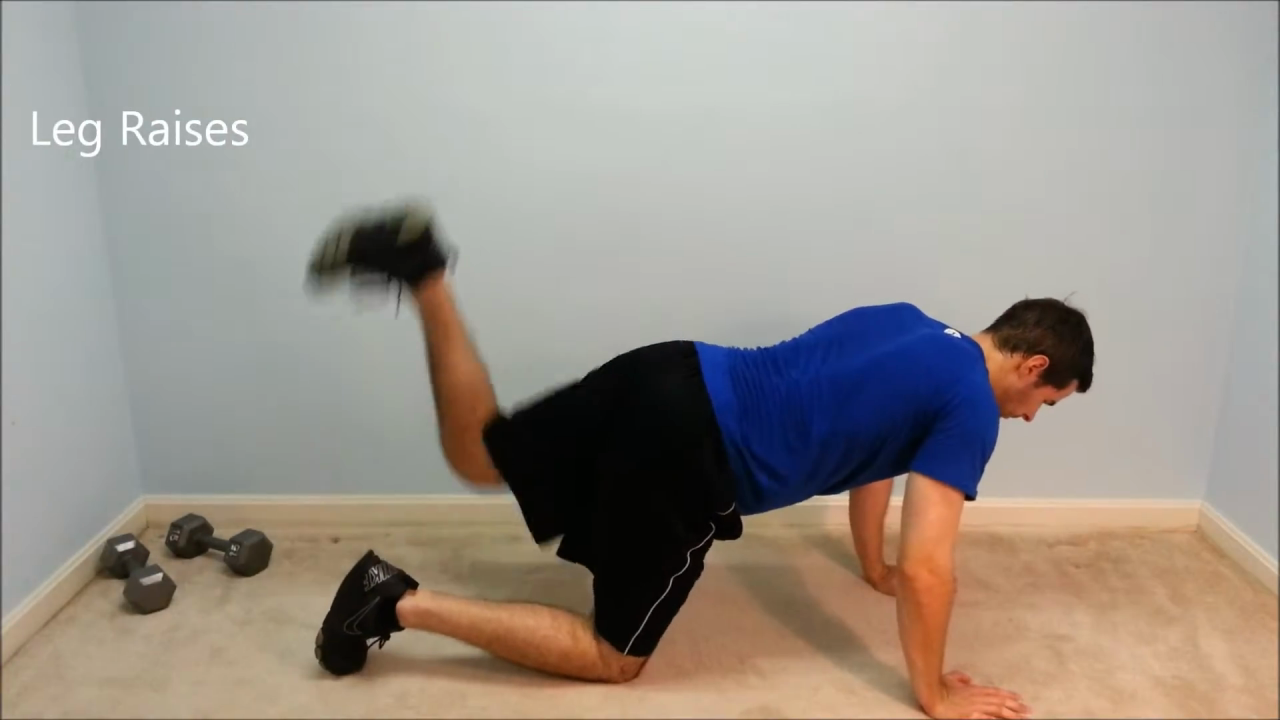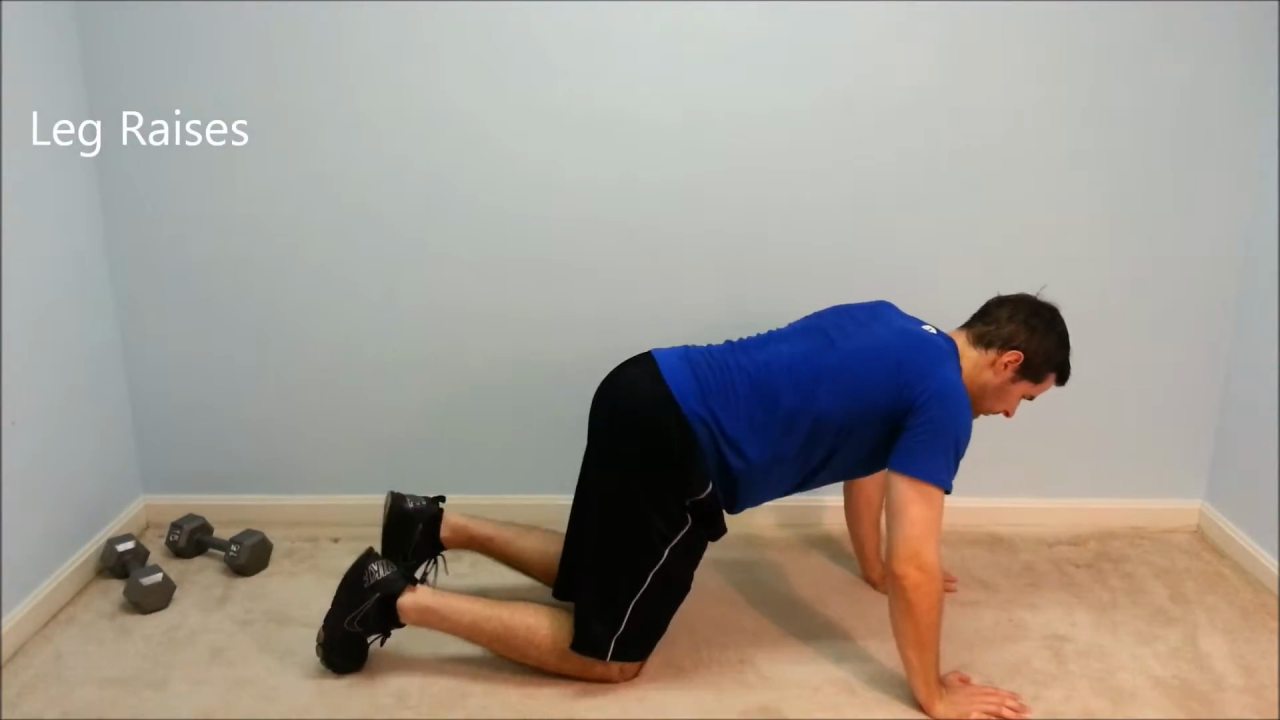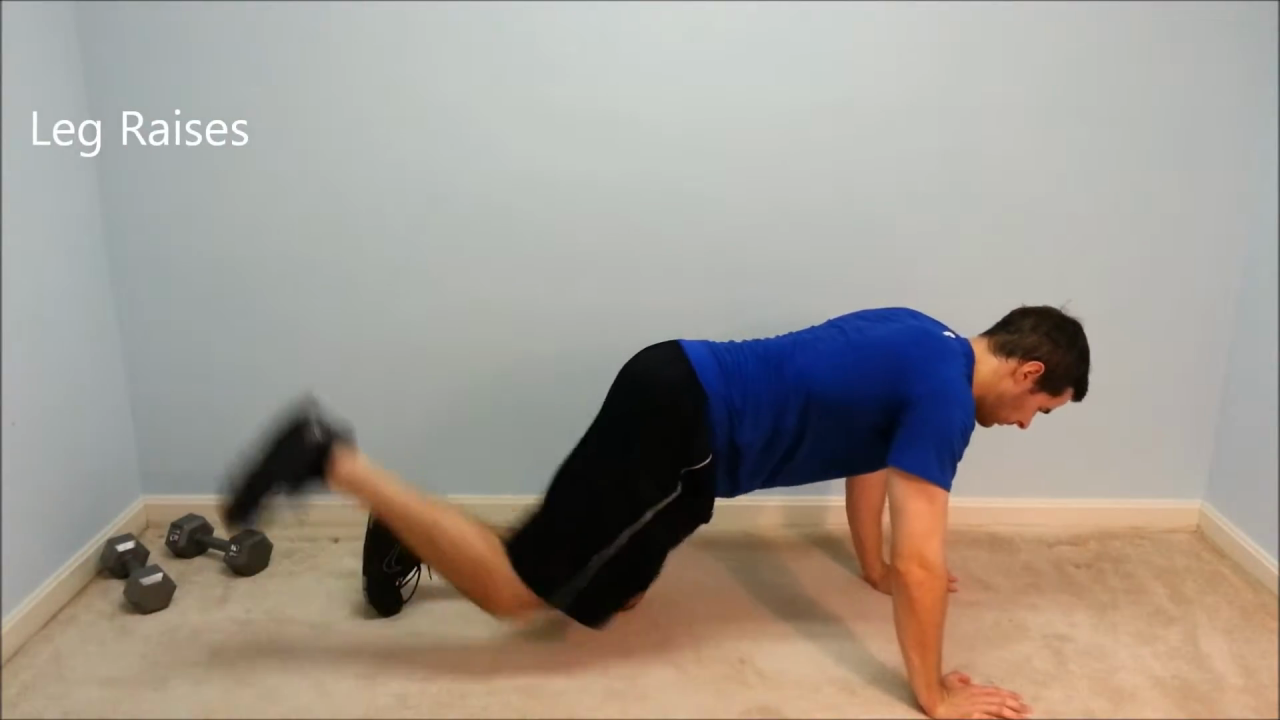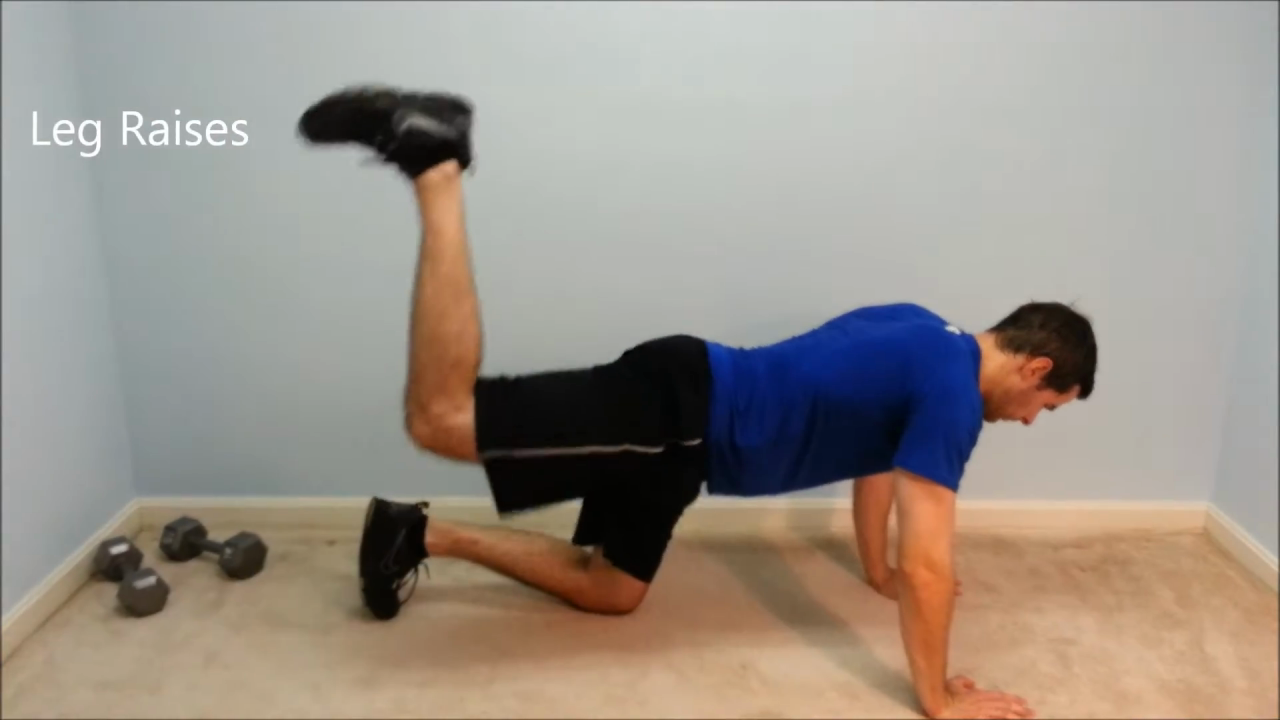
dt=0.5s
person 1, frame 1
left shoulder: (913, 327)
right shoulder: (970, 409)
right elbow: (927, 571)
left wrist: (873, 565)
left hip: (672, 377)
right hip: (686, 455)
left knee: (476, 451)
right knee: (613, 656)
left ankle: (425, 267)
right ankle: (404, 601)
person 1, frame 2
left shoulder: (900, 331)
right shoulder: (941, 398)
left elbow: (862, 449)
right elbow: (916, 569)
left wrist: (873, 566)
left hip: (647, 395)
right hip: (666, 444)
left knee: (601, 573)
right knee: (607, 655)
left ankle: (440, 525)
right ankle: (403, 598)
person 1, frame 3
left shoulder: (922, 344)
right shoulder: (948, 396)
left elbow: (867, 455)
right elbow: (921, 565)
left wrist: (874, 564)
left hip: (675, 393)
right hip: (677, 423)
left knee: (614, 590)
right knee: (516, 586)
left ankle: (410, 533)
right ankle: (334, 459)
person 1, frame 4
left shoulder: (924, 338)
right shoulder: (952, 391)
left elbow: (873, 461)
right elbow: (926, 565)
left wrist: (878, 568)
left hip: (675, 421)
right hip: (669, 407)
left knee: (610, 591)
right knee: (441, 419)
left ankle: (427, 534)
right ankle: (438, 164)
